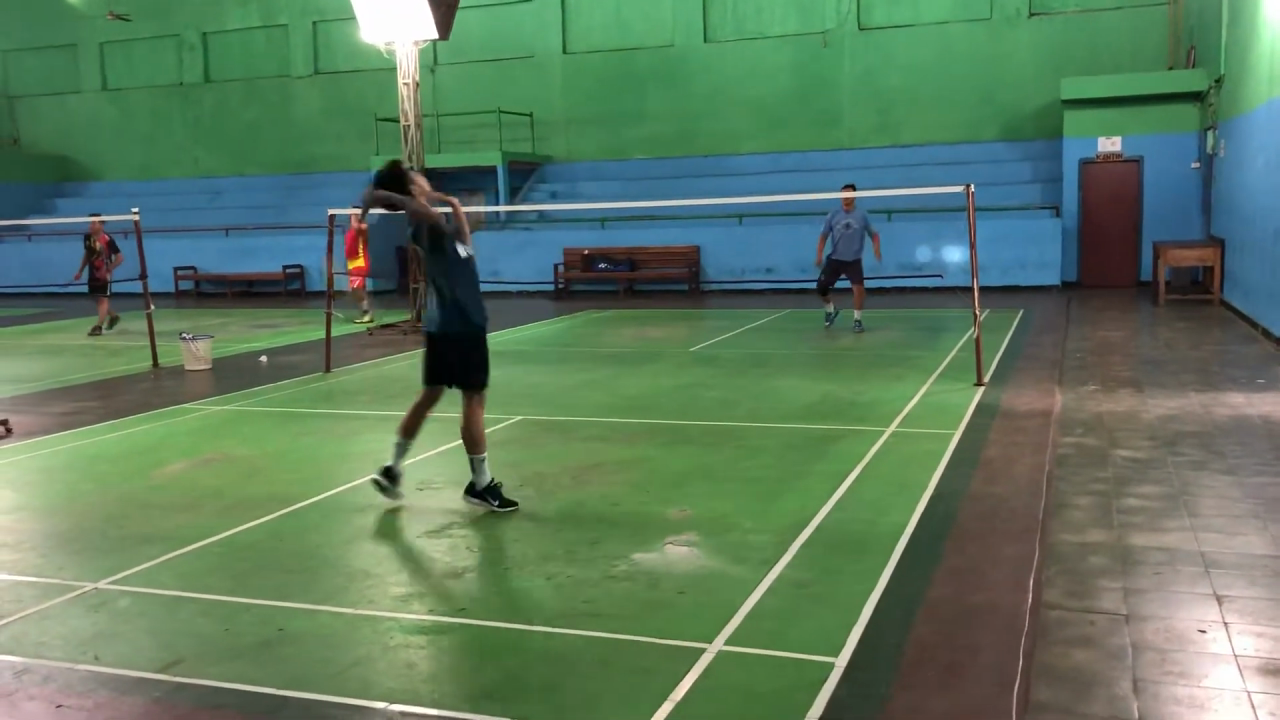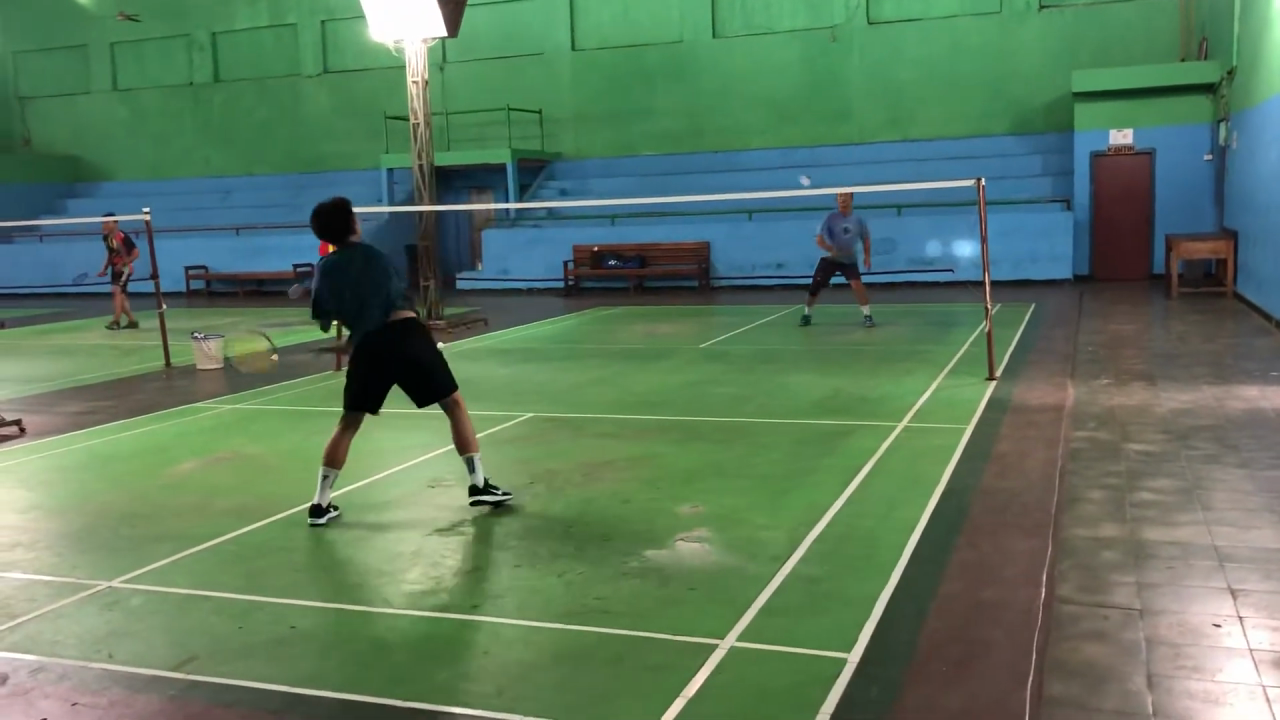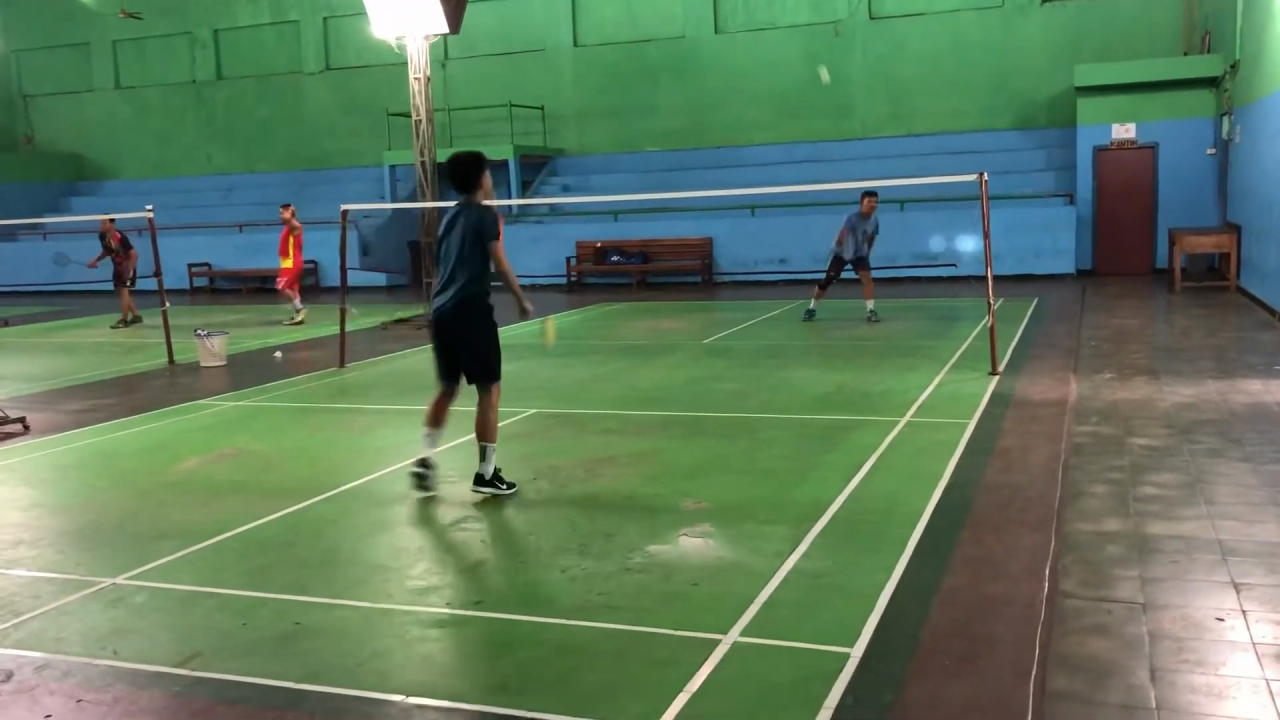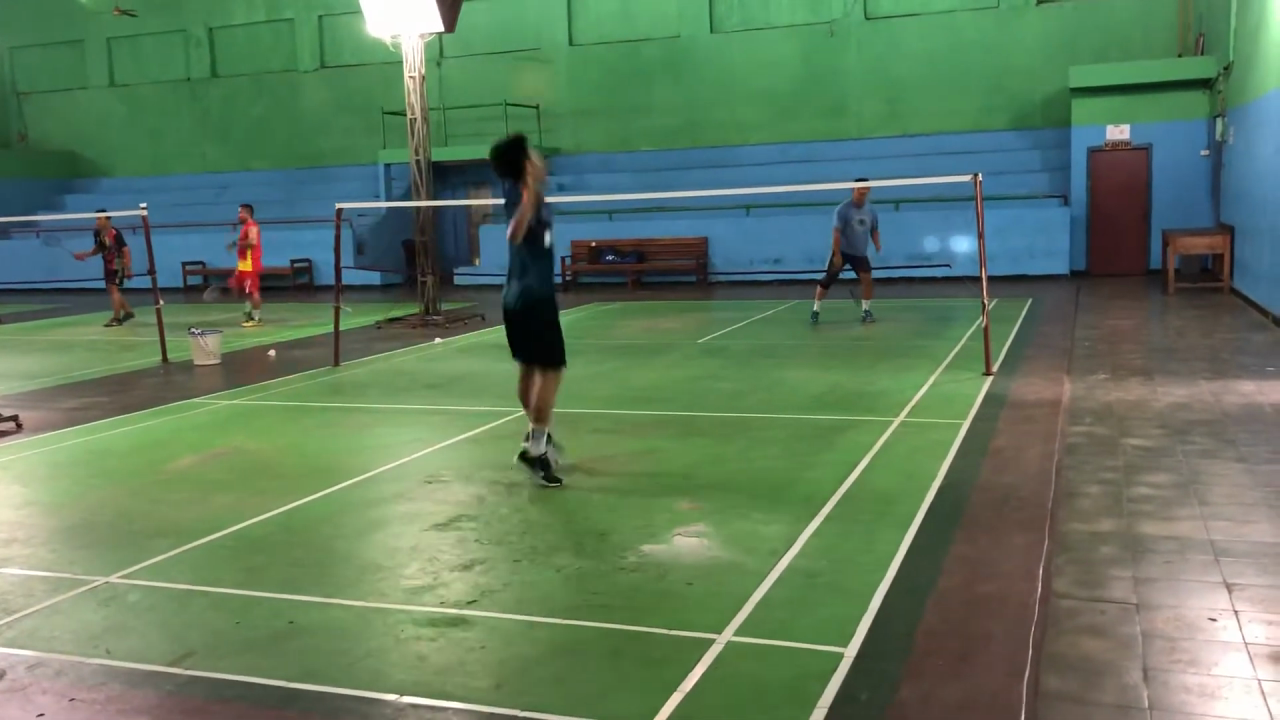
dt=0.5s
person 1, frame 1
left shoulder: (435, 219)
right shoulder: (426, 218)
left elbow: (462, 235)
right elbow: (429, 214)
left wrist: (453, 204)
left hip: (441, 323)
right hip: (464, 322)
left knee: (430, 395)
right knee: (474, 401)
left ankle: (392, 468)
right ankle: (481, 483)
person 1, frame 2
left shoulder: (324, 272)
right shoulder: (372, 254)
left elbow: (325, 324)
left hip: (367, 345)
right hip: (406, 331)
left knee: (348, 424)
right knee: (454, 404)
left ankle: (320, 504)
right ankle: (479, 483)
person 1, frame 3
left shoulder: (451, 218)
right shoulder: (486, 215)
right elbow: (500, 266)
right wrist: (522, 301)
left hip: (442, 312)
right hip: (471, 310)
left knee: (446, 390)
right knee: (489, 391)
left ankle: (426, 458)
right ankle: (485, 475)
person 1, frame 4
left shoulder: (519, 194)
right shoulder: (523, 195)
right elbow: (515, 234)
right wrist: (534, 190)
left hip: (520, 300)
right hip: (531, 301)
left knee: (530, 371)
right knee: (549, 375)
left ankle: (535, 440)
right ankle: (536, 453)
